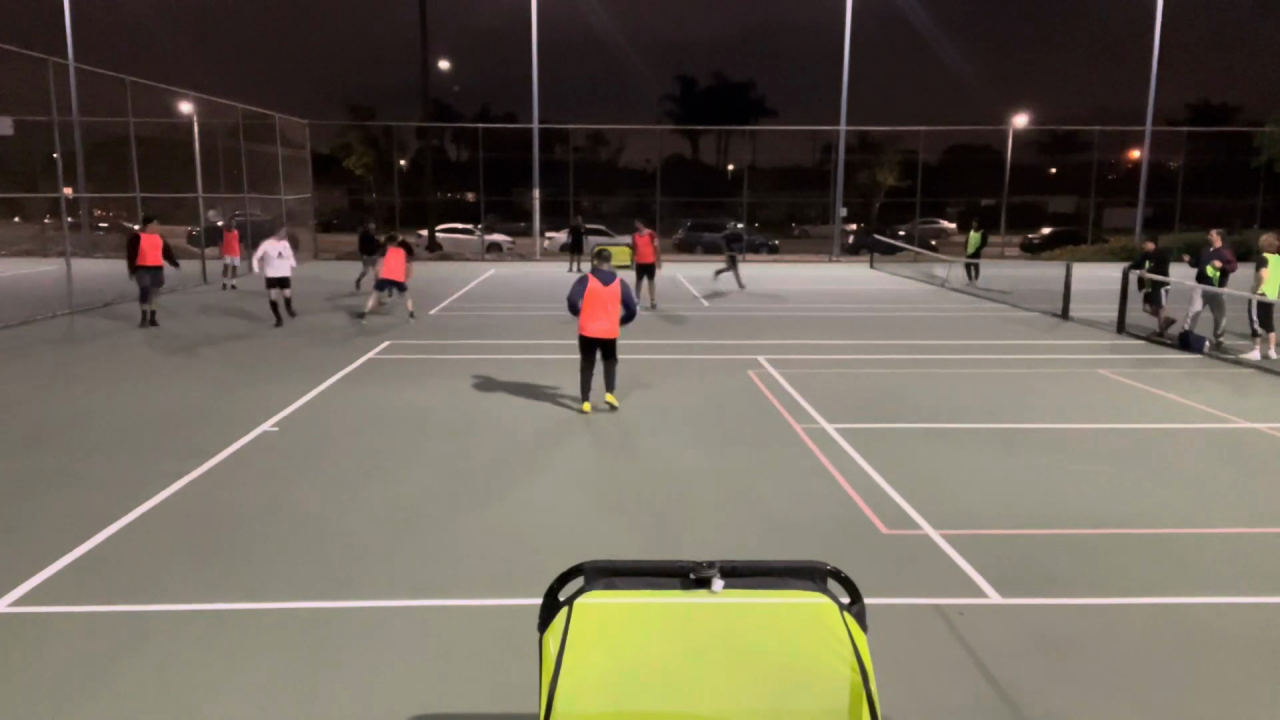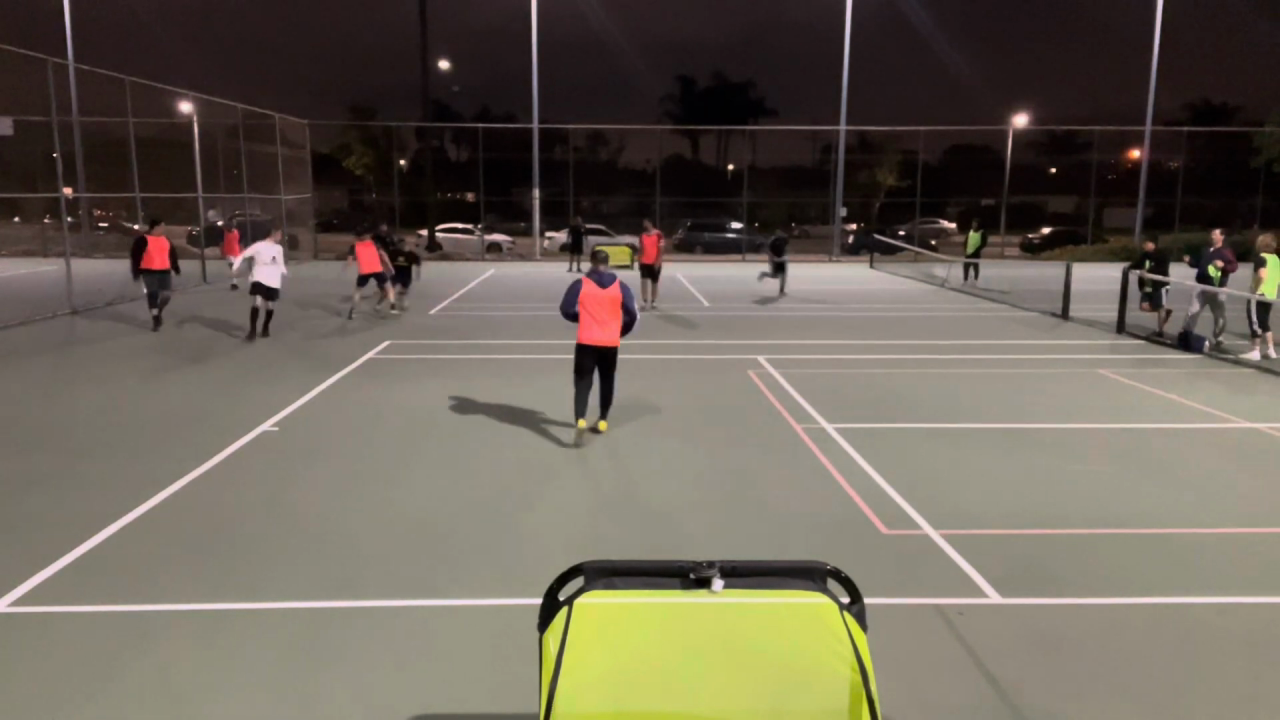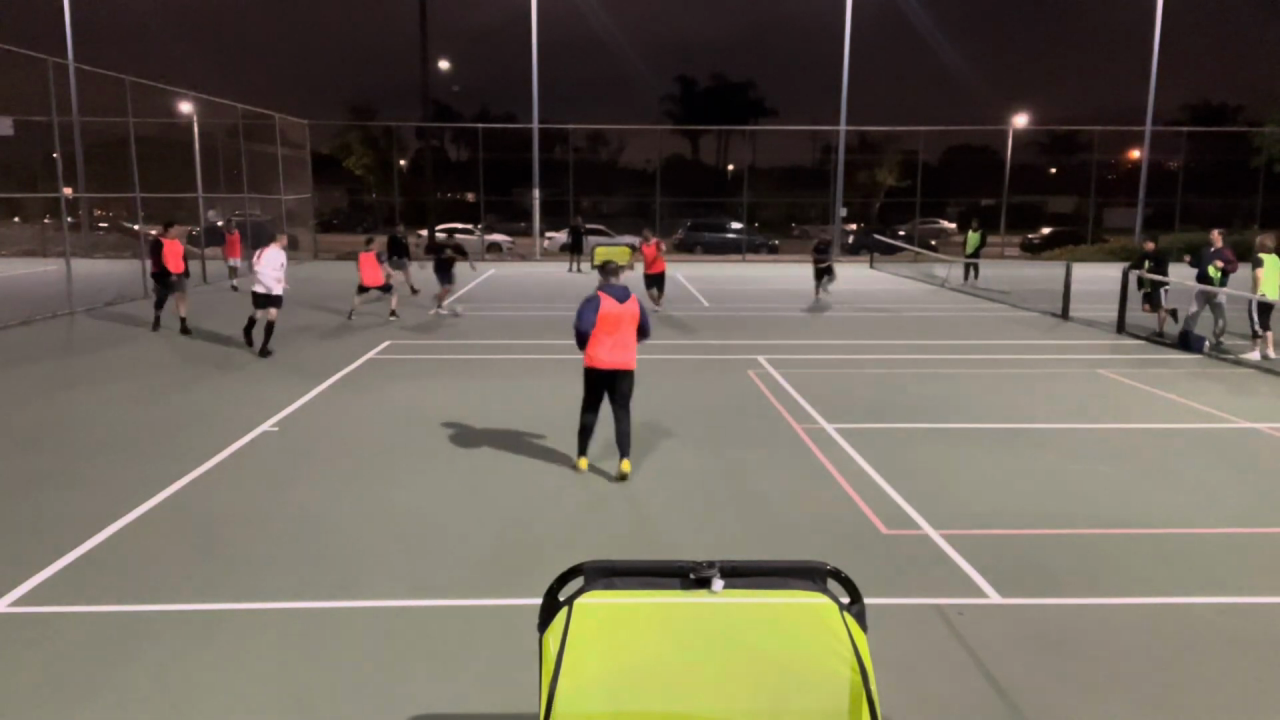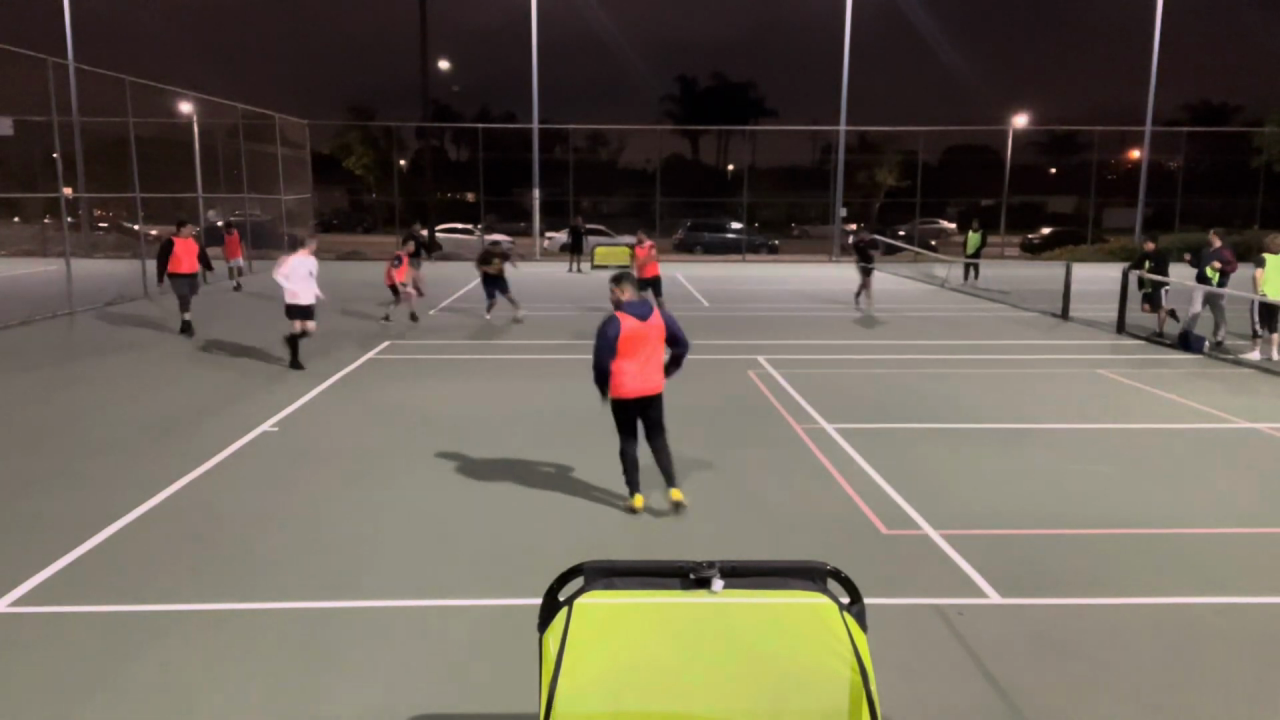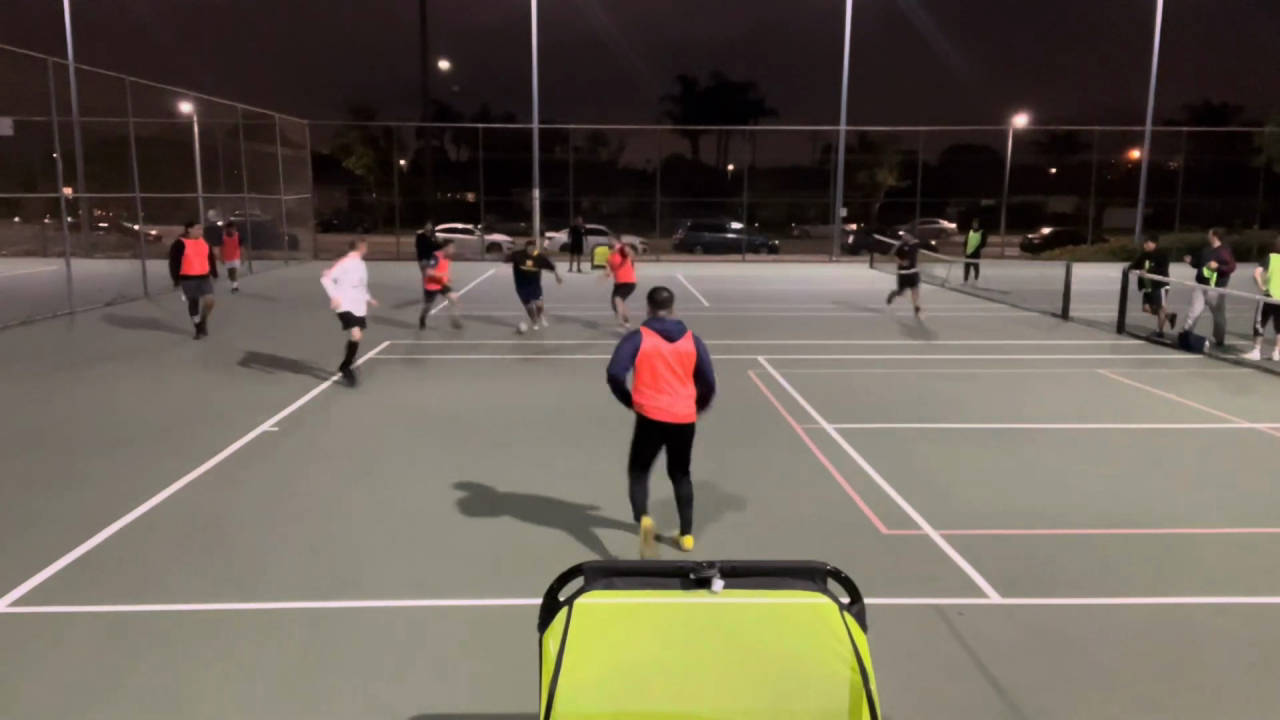
dt=0.4s
person 1, frame 1
left shoulder: (585, 280)
right shoulder: (620, 283)
left elbow: (572, 301)
right elbow: (632, 309)
left wrist: (577, 313)
right wrist: (622, 321)
left hip: (587, 332)
right hip: (610, 333)
left knee: (587, 366)
right knee: (610, 362)
left ankle: (586, 403)
right ankle: (610, 394)
person 1, frame 2
left shoulder: (580, 284)
right shoulder: (620, 287)
left elbow: (566, 309)
right elbow: (632, 315)
right wrist: (620, 333)
left hip: (586, 342)
right hip: (610, 343)
left knee: (583, 382)
right knee: (607, 382)
left ankle: (580, 422)
right ankle: (603, 421)
person 1, frame 3
left shoulder: (594, 301)
right shoulder: (635, 302)
left elbow: (582, 329)
right elbow: (644, 333)
left wrist: (585, 346)
left hip: (597, 365)
right hip: (625, 366)
left knee: (589, 411)
right knee: (622, 413)
left ankle: (581, 458)
right ankle: (625, 461)
person 1, frame 4
left shoulder: (613, 323)
right shoulder: (659, 315)
left elbow: (601, 363)
right elbow: (682, 346)
left wrist: (603, 389)
right wrist: (666, 372)
left hip: (623, 392)
right hip: (653, 389)
left knee: (628, 443)
right knee: (658, 439)
left ankle: (635, 497)
right ankle: (674, 490)
person 1, frame 5
left shoulder: (636, 339)
right shoulder: (692, 341)
left elbow: (614, 375)
right elbow: (708, 383)
left wrist: (628, 399)
right wrist: (697, 408)
left hip: (650, 418)
right hip: (684, 419)
left knee: (638, 473)
right knee: (681, 476)
left ankle: (645, 521)
right ankle: (686, 535)
